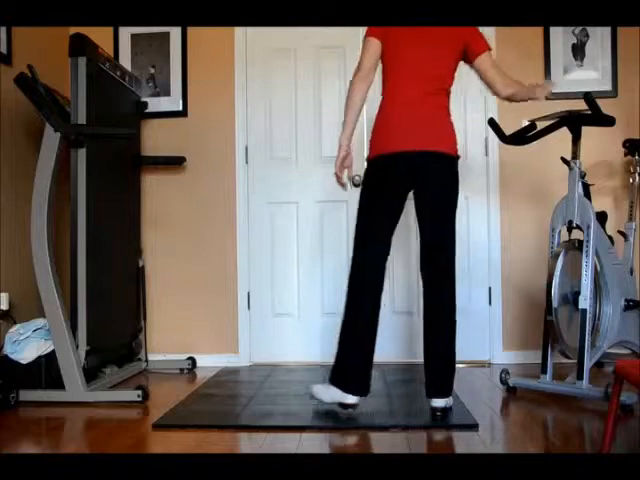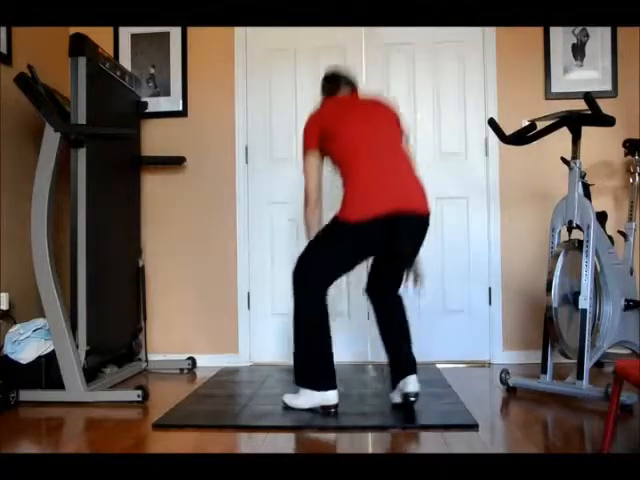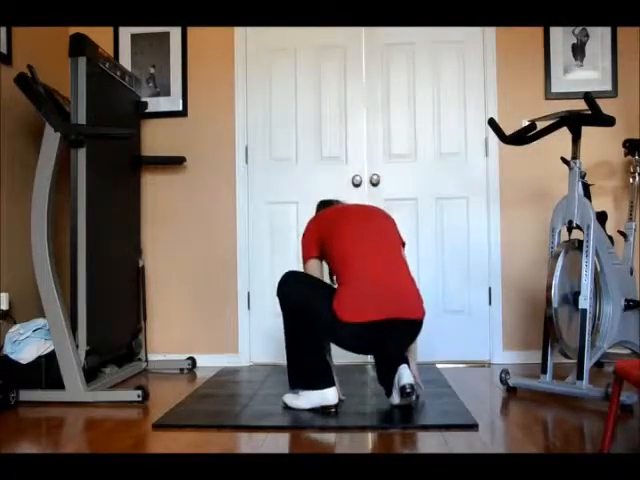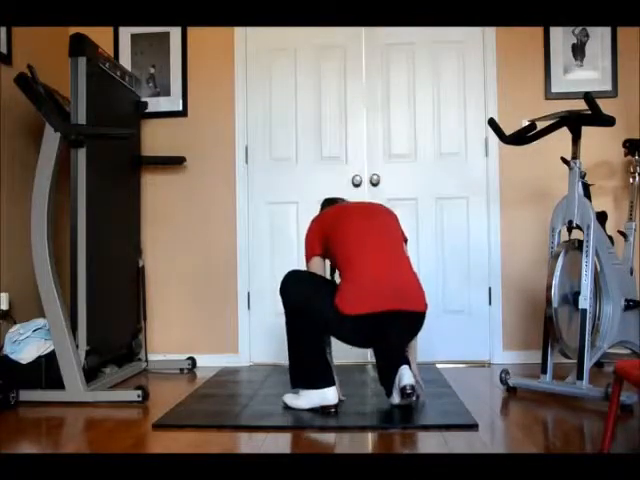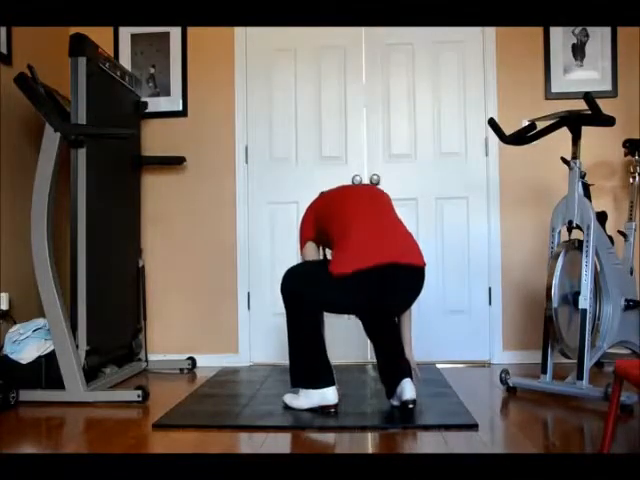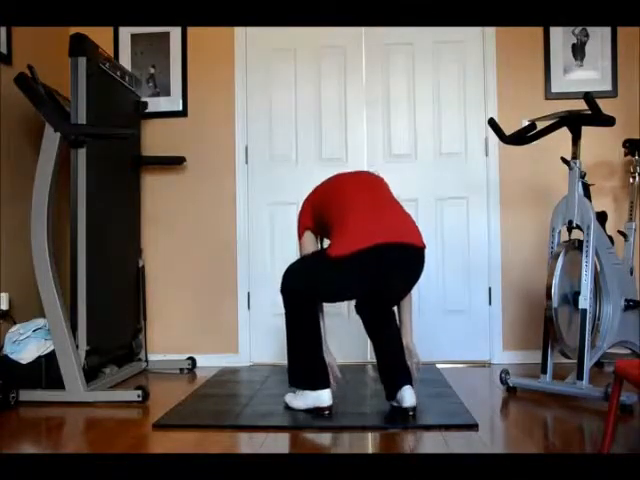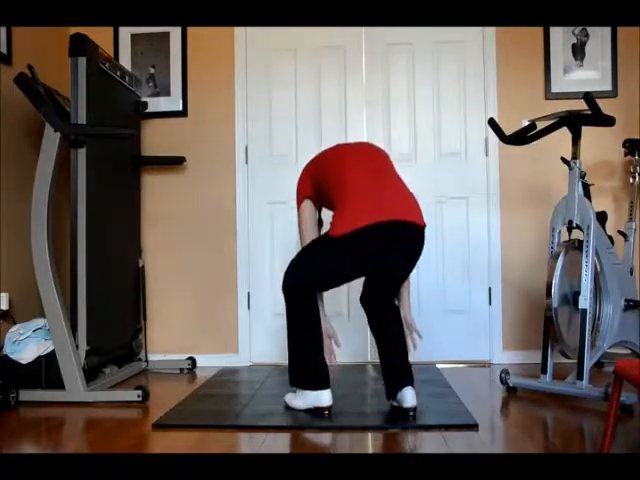
dt=0.5s
person 1, frame 1
left shoulder: (385, 28)
right shoulder: (463, 31)
left elbow: (362, 77)
right elbow: (504, 88)
left wrist: (345, 142)
right wrist: (538, 91)
left hip: (390, 150)
right hip: (440, 152)
left knee: (369, 263)
right knee: (439, 271)
left ankle: (348, 383)
right ankle: (440, 390)
person 1, frame 2
left shoulder: (319, 117)
right shoulder: (384, 109)
left elbow: (313, 197)
left wrist: (317, 248)
right wrist: (407, 253)
left hip: (366, 215)
right hip: (417, 214)
left knee: (307, 279)
right knee: (384, 289)
left ankle: (318, 386)
right ankle: (405, 376)
person 1, frame 3
left shoulder: (316, 225)
right shoulder: (382, 216)
left elbow: (317, 295)
left wrist: (327, 360)
right wrist: (409, 360)
left hip: (358, 325)
right hip: (409, 324)
left knee: (291, 287)
left ankle: (319, 388)
right ankle: (398, 371)
person 1, frame 4
left shoulder: (321, 223)
right shoulder: (385, 213)
left elbow: (318, 291)
left wrist: (326, 364)
right wrist: (408, 357)
left hip: (359, 317)
right hip: (413, 316)
left knee: (294, 287)
left ankle: (319, 388)
right ankle: (399, 372)
person 1, frame 5
left shoulder: (315, 210)
right shoulder: (377, 194)
left elbow: (313, 282)
left wrist: (319, 356)
right wrist: (406, 344)
left hip: (359, 274)
right hip: (412, 272)
left knee: (293, 285)
right knee: (377, 309)
left ankle: (319, 388)
right ankle: (401, 383)
person 1, frame 6
left shoulder: (313, 203)
right shoulder: (375, 182)
left elbow: (314, 279)
left wrist: (322, 349)
right wrist: (405, 335)
left hip: (359, 254)
right hip: (413, 253)
left knee: (294, 285)
right knee: (376, 306)
left ankle: (315, 390)
right ankle: (402, 388)
person 1, frame 7
left shoulder: (312, 172)
right shoulder: (375, 153)
left elbow: (312, 250)
left wrist: (322, 319)
right wrist: (404, 308)
left hip: (360, 230)
right hip: (412, 229)
left knee: (296, 284)
right knee: (379, 299)
left ankle: (315, 389)
right ankle: (403, 389)
